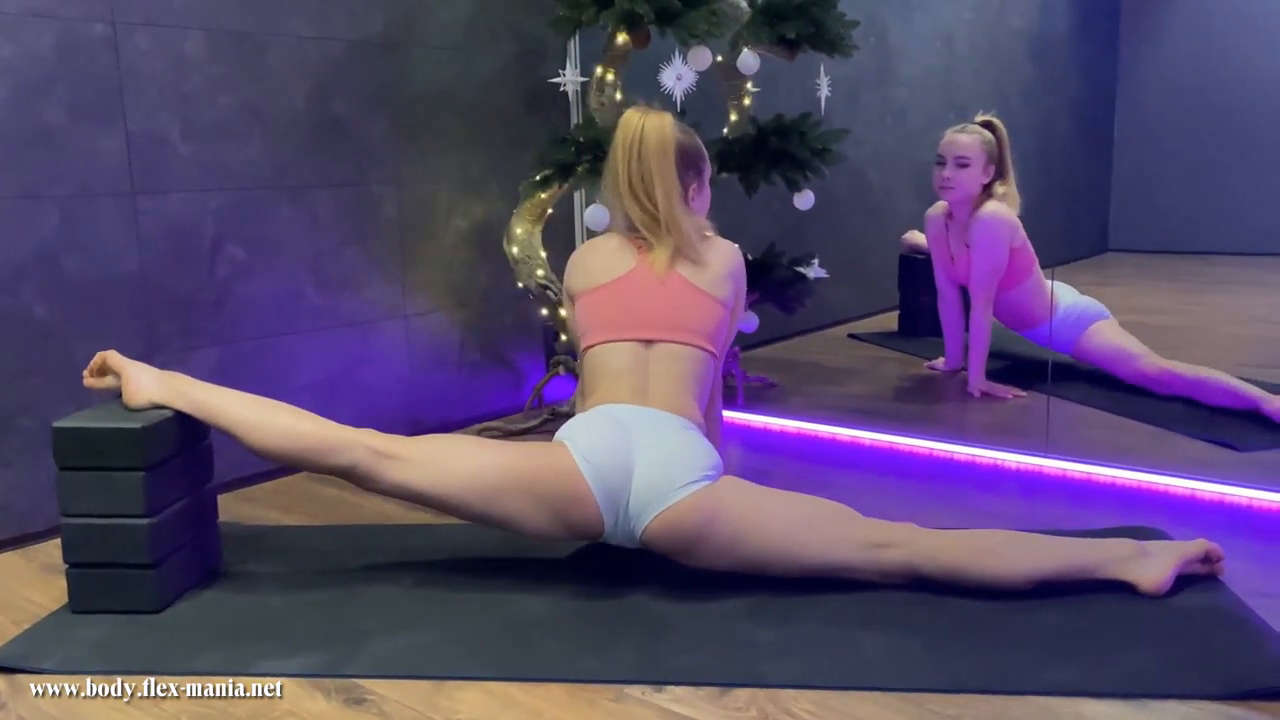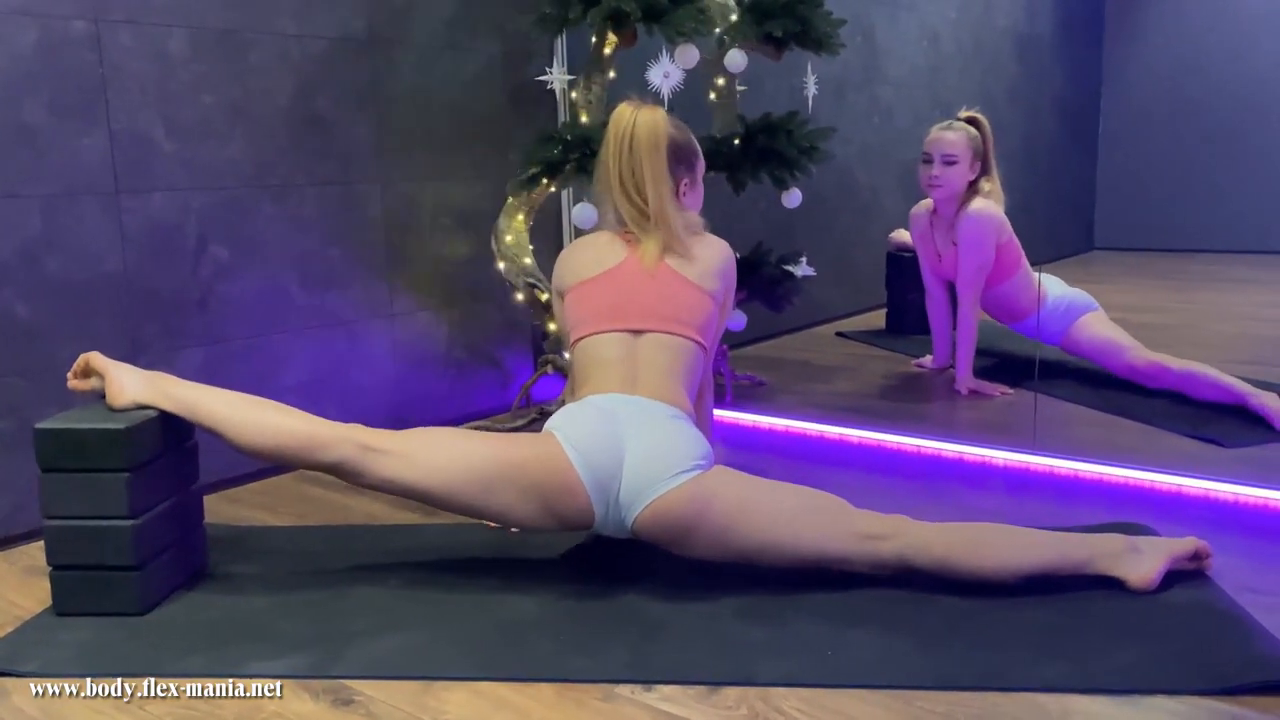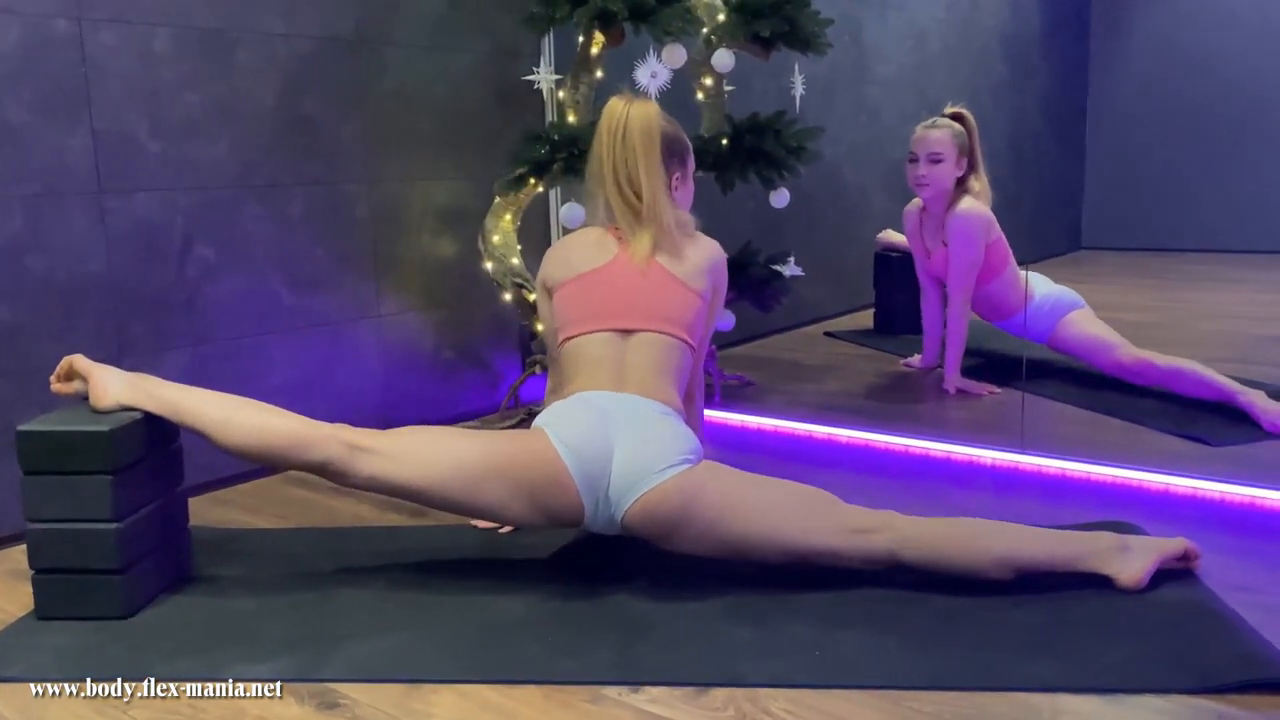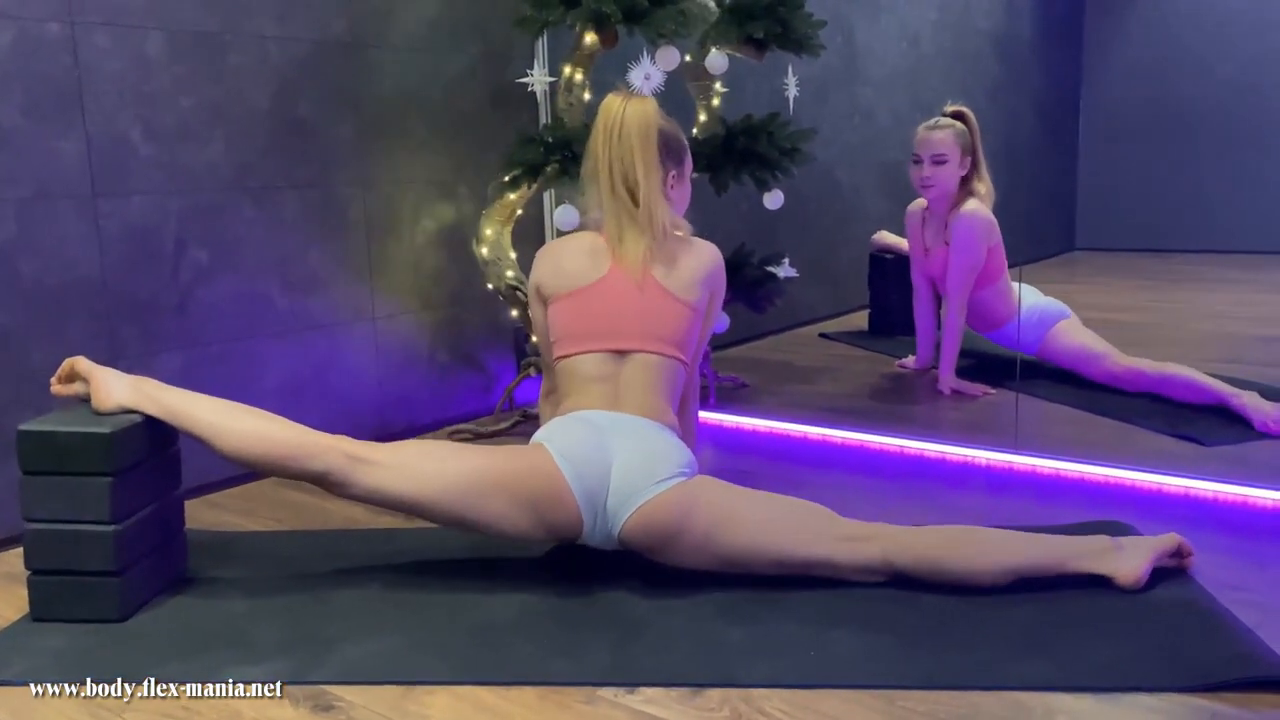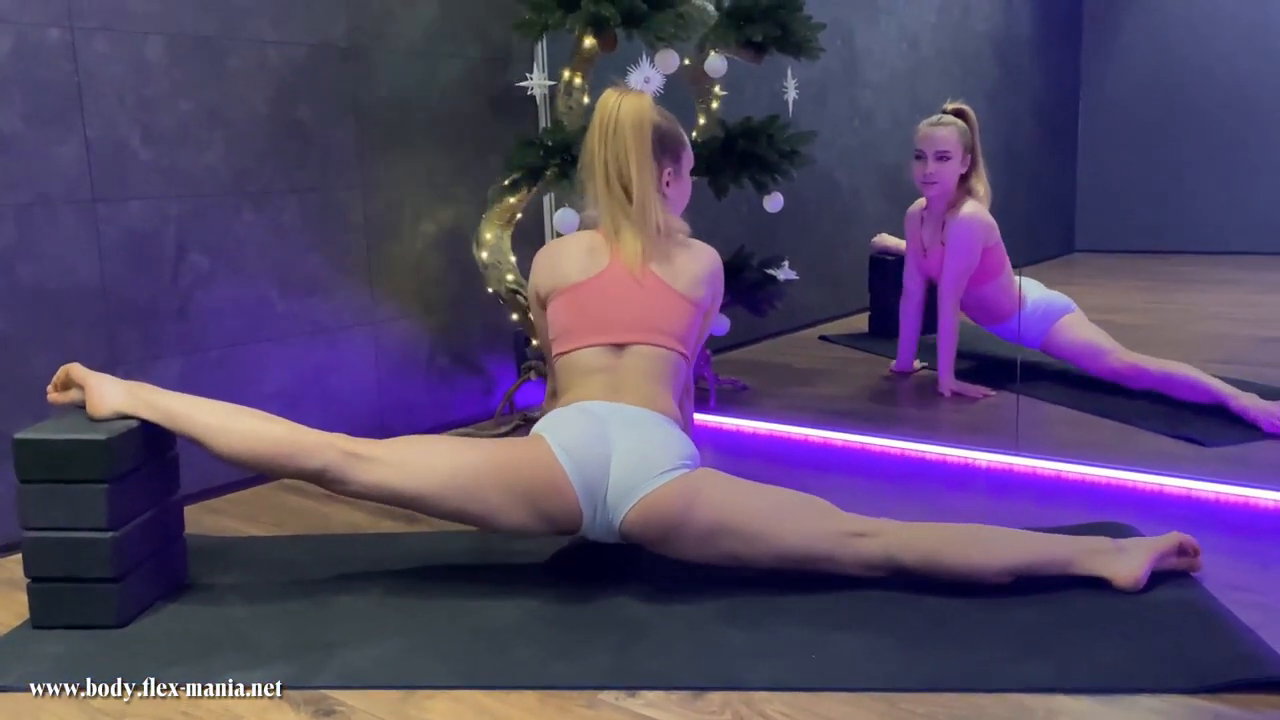
dt=0.4s
person 1, frame 1
left shoulder: (584, 259)
right shoulder: (725, 259)
left hip: (585, 462)
right hip: (676, 479)
left knee: (364, 454)
right knee: (892, 550)
person 1, frame 2
left shoulder: (574, 255)
right shoulder: (715, 255)
left hip: (575, 453)
right hip: (668, 469)
left knee: (351, 448)
right knee: (889, 542)
person 1, frame 3
left shoulder: (562, 254)
right shoulder: (707, 254)
left hip: (566, 450)
right hip: (656, 467)
left knee: (340, 449)
right knee: (876, 536)
person 1, frame 4
left shoulder: (551, 259)
right shoulder: (704, 260)
left hip: (560, 469)
right hip: (653, 479)
left knee: (340, 461)
right knee: (872, 548)
person 1, frame 5
left shoulder: (551, 258)
right shoulder: (703, 261)
left hip: (561, 459)
right hip: (656, 471)
left knee: (338, 459)
right knee: (871, 544)
person 2, frame 1
left shoulder: (993, 220)
right shoulder: (936, 219)
left elbow: (981, 304)
right elbow: (948, 293)
left wrist: (977, 378)
right wrist: (953, 359)
left hip: (1067, 319)
right hip: (1029, 321)
left knee: (1157, 374)
person 2, frame 2
left shoulder: (980, 216)
right shoulder: (920, 216)
left elbow: (968, 301)
right elbow: (935, 290)
left wrist: (965, 376)
right wrist: (941, 356)
left hip: (1056, 310)
right hip: (1020, 309)
left knee: (1146, 366)
person 2, frame 3
left shoulder: (967, 216)
right shoulder: (913, 213)
left elbow: (958, 300)
right elbow: (930, 289)
left wrist: (953, 374)
right wrist: (930, 354)
left hip: (1044, 308)
right hip: (1008, 309)
left knee: (1132, 363)
right ankle: (903, 243)
person 2, frame 4
left shoulder: (972, 219)
right shoulder: (916, 214)
left elbow: (955, 302)
right elbow: (922, 289)
left wrist: (947, 375)
right wrist: (924, 355)
left hip: (1032, 320)
right hip: (997, 322)
left knee: (1123, 371)
left ankle: (1242, 400)
right ankle: (897, 244)
person 2, frame 5
left shoulder: (969, 220)
right shoulder: (916, 214)
left elbow: (948, 301)
right elbow: (913, 290)
left wrist: (946, 377)
right wrist: (904, 359)
left hip: (1035, 313)
right hip: (1002, 311)
left knee: (1125, 367)
left ankle: (1241, 401)
right ankle: (899, 245)
